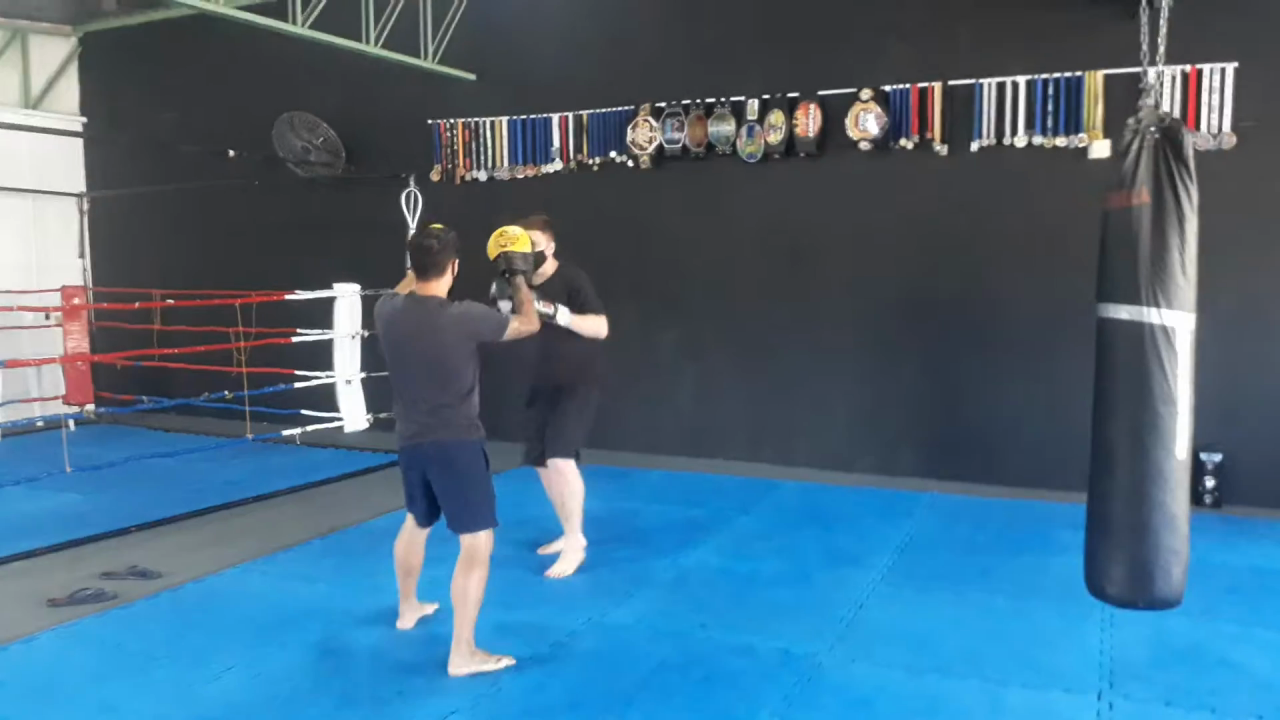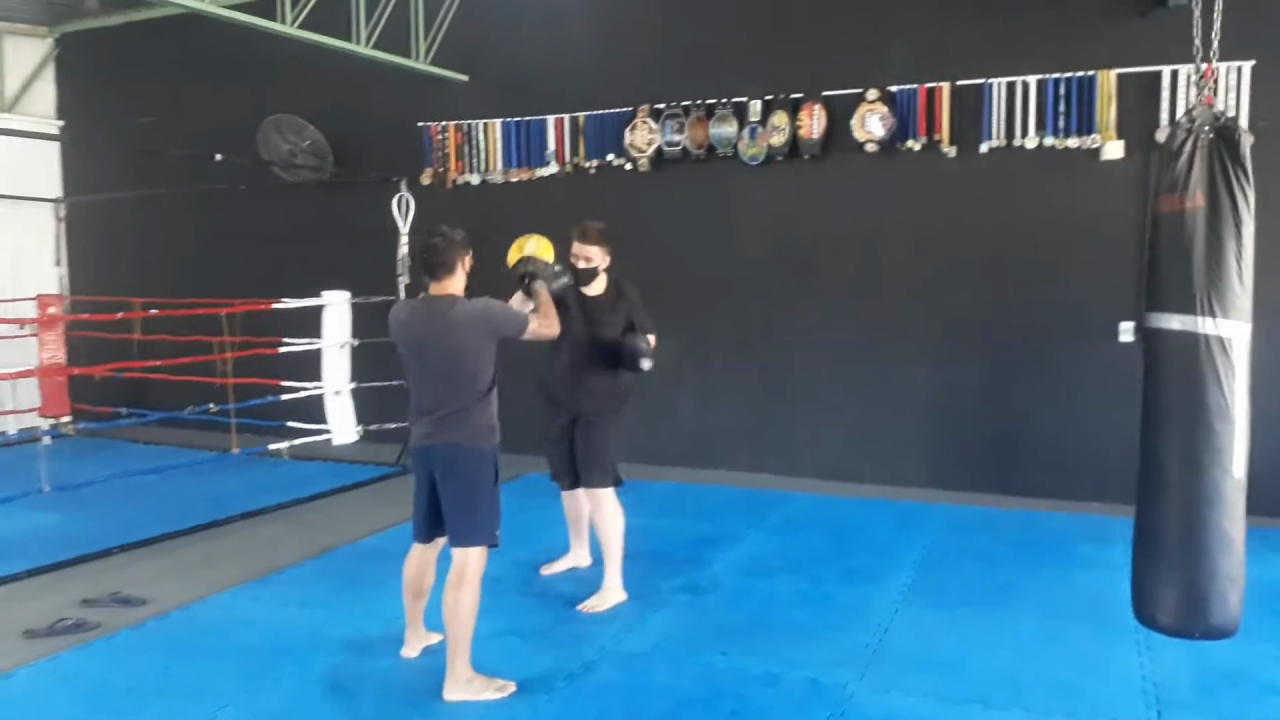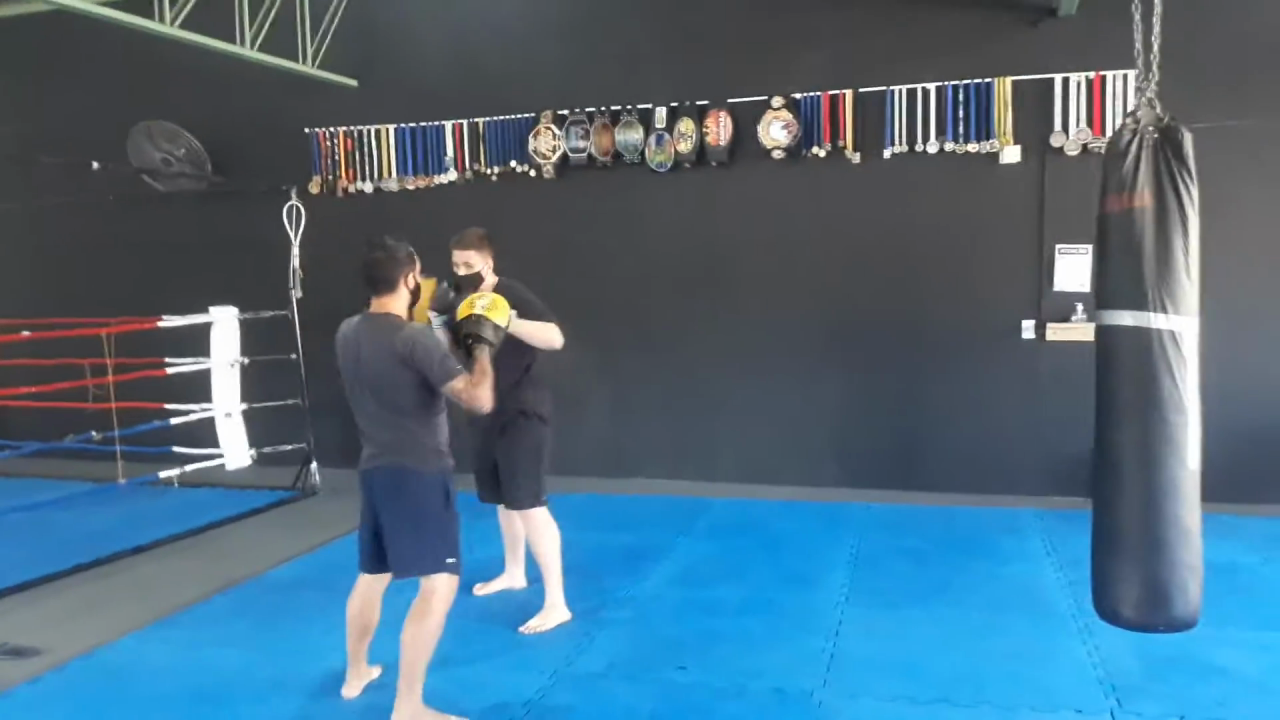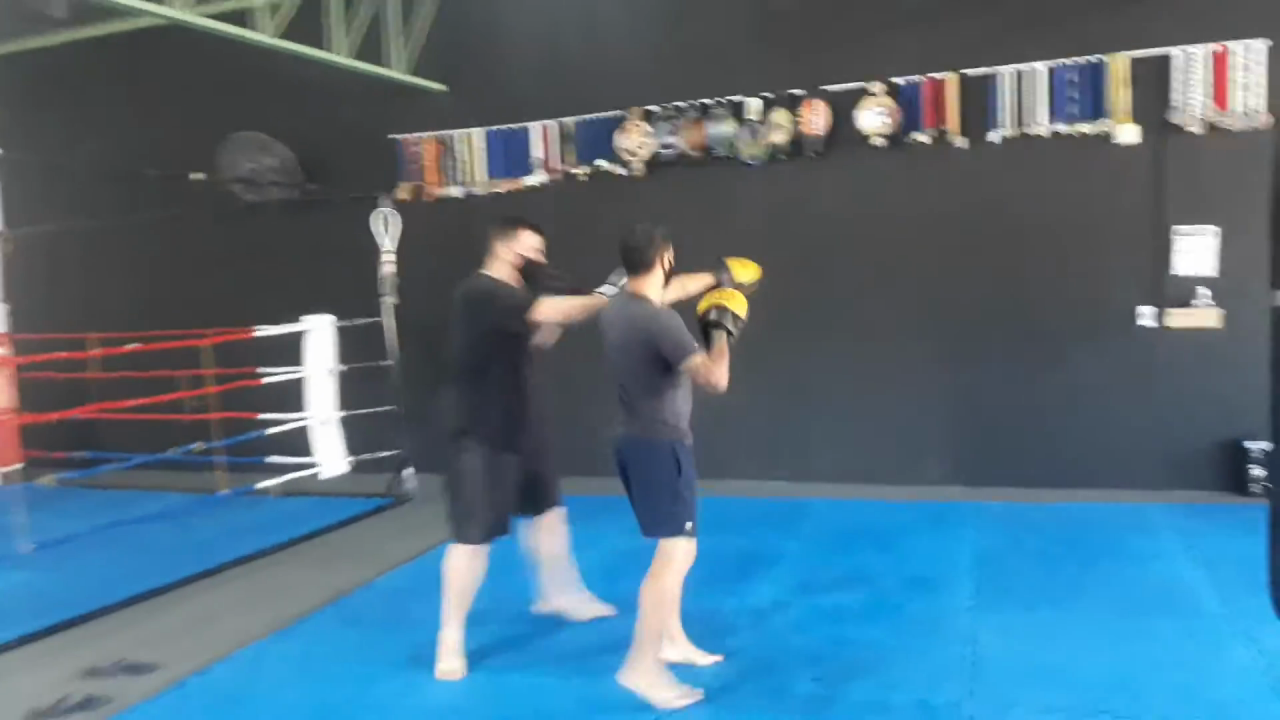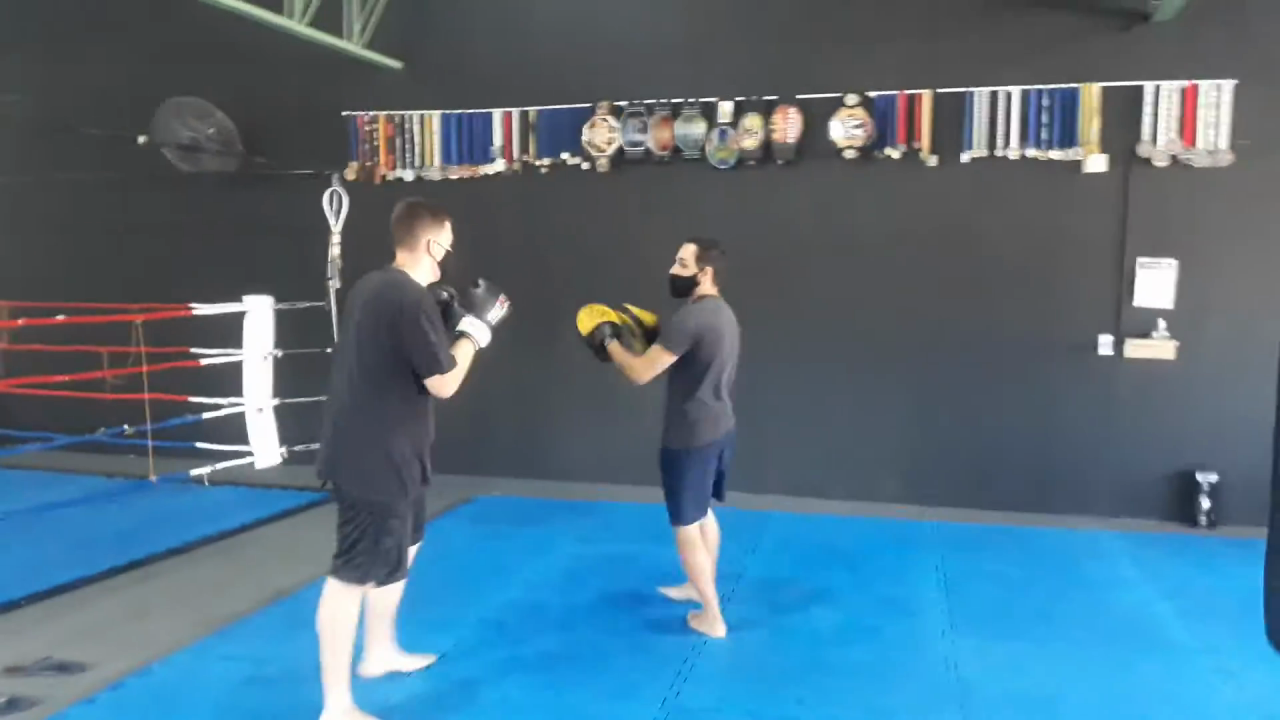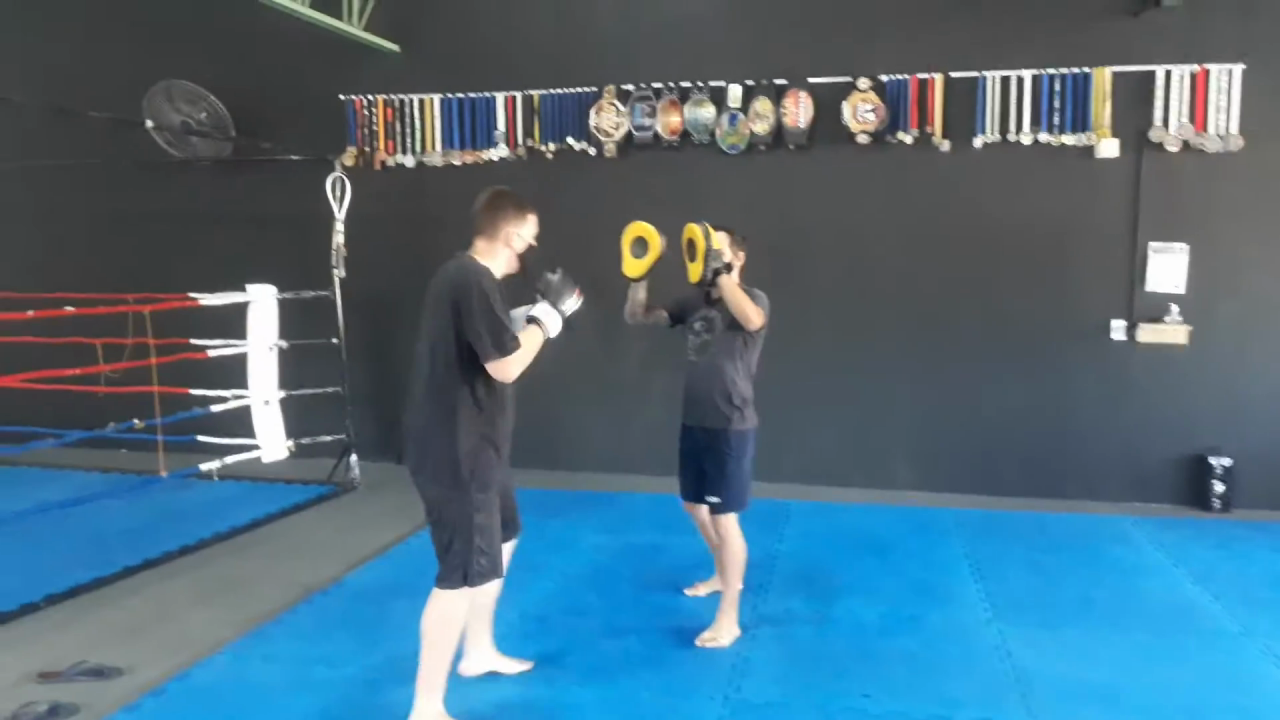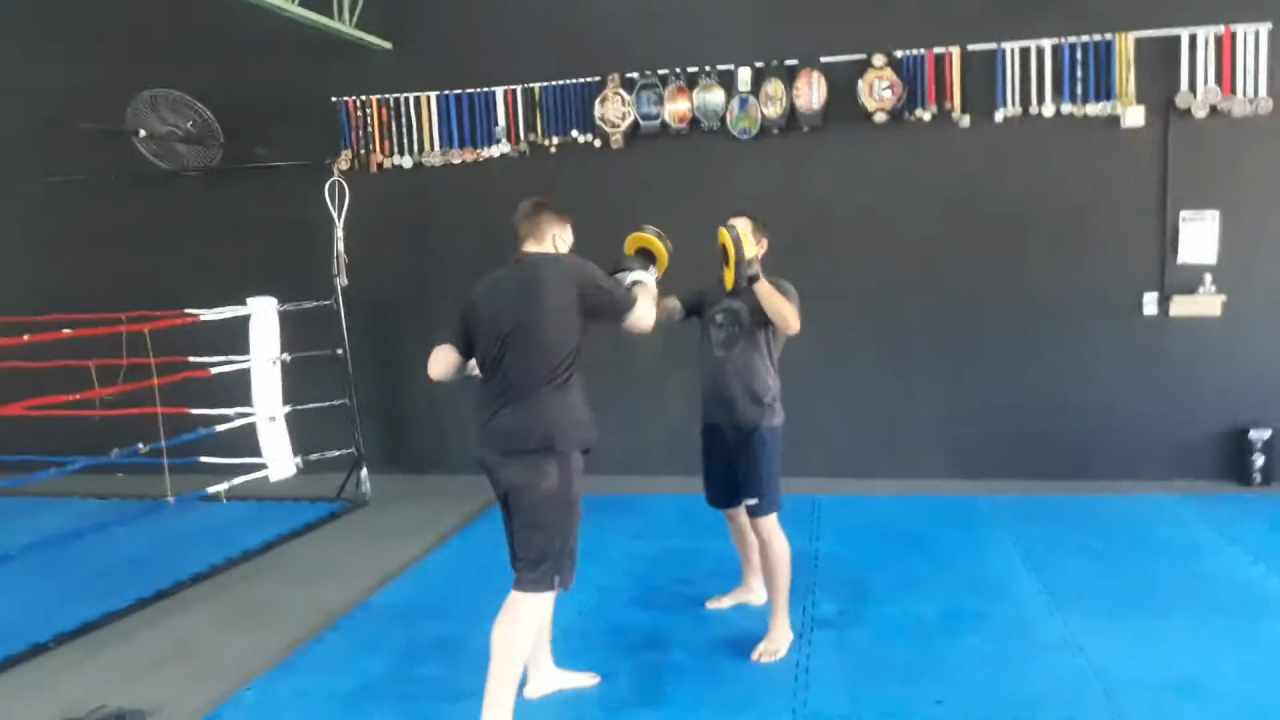
dt=0.7s
person 1, frame 1
left shoulder: (573, 280)
right shoulder: (526, 284)
left elbow: (600, 328)
left wrist: (557, 312)
left hip: (576, 385)
right hip: (542, 386)
left knee: (561, 458)
right knee: (543, 462)
right ankle: (569, 534)
person 1, frame 2
left shoulder: (624, 295)
left elbow: (648, 340)
left hip: (602, 405)
right hip: (561, 402)
left knee: (599, 488)
right knee: (568, 481)
left ankle: (614, 584)
right ankle: (578, 551)
person 1, frame 3
left shoulder: (513, 296)
right shoulder: (462, 301)
left elbow: (554, 339)
left wrist: (506, 320)
left hip: (524, 416)
right hip: (489, 417)
left knee: (529, 506)
right knee: (502, 500)
left ankle: (555, 603)
right ankle: (513, 572)
person 1, frame 4
left shoulder: (513, 297)
right shoulder: (484, 295)
left elbow: (539, 337)
right elbow: (549, 313)
right wrist: (609, 297)
left hip: (519, 427)
right hip: (481, 434)
left knee: (546, 509)
right knee: (474, 538)
left ankle: (561, 592)
right ankle: (451, 637)
person 1, frame 5
left shoulder: (372, 287)
right shoulder: (410, 300)
right elbow: (444, 382)
left wrist: (442, 319)
right wrist: (476, 324)
left hip: (359, 446)
right hip: (378, 457)
left knee: (401, 549)
right knee: (356, 573)
left ankle: (381, 650)
person 1, frame 6
left shoulder: (460, 274)
right shoulder: (475, 283)
right elbow: (506, 366)
left wrist: (528, 315)
right wrist: (550, 313)
left hip: (465, 445)
right hip: (457, 451)
left knee: (498, 540)
right knee: (464, 574)
left ankle: (479, 650)
person 1, frame 7
left shoulder: (486, 290)
right shoulder: (573, 273)
left elbow: (440, 368)
right elbow: (642, 319)
right wrist: (639, 279)
left hip: (503, 443)
right hip: (548, 445)
left knee: (544, 564)
right knee: (537, 578)
left ankle: (541, 671)
person 2, frame 1
left shoulder: (388, 310)
right shoulder: (465, 317)
right elbow: (528, 324)
left wrist: (417, 269)
right wrist: (519, 277)
left hip: (411, 440)
right hip: (456, 442)
left knee: (416, 522)
right knee: (478, 541)
left ankle: (408, 608)
right ankle: (463, 651)
person 2, frame 2
left shoulder: (401, 316)
right shoulder: (483, 313)
right elbow: (549, 328)
left wrist: (429, 288)
right wrist: (537, 282)
left hip: (425, 444)
right hip: (469, 448)
left knee: (425, 542)
right knee: (469, 558)
left ankle: (414, 635)
right ankle: (459, 678)
person 2, frame 3
left shoulder: (348, 332)
right shoulder: (415, 340)
right elbow: (479, 400)
right wrist: (483, 344)
left hip: (376, 468)
right hip: (419, 473)
left knee: (373, 576)
right knee: (438, 586)
left ankle: (356, 673)
person 2, frame 4
left shoulder: (616, 306)
right shoulder: (658, 320)
left elbow: (665, 291)
right elbow: (715, 379)
left wrist: (715, 277)
right wrist: (721, 330)
left hip: (639, 442)
right hip: (659, 444)
left knee: (677, 540)
right knee: (676, 549)
left ankle: (672, 640)
right ankle: (642, 665)
person 2, frame 5
left shoulder: (693, 317)
right shoulder: (721, 314)
left elbow: (641, 373)
left wrist: (610, 342)
right wrist: (651, 337)
left hip: (690, 438)
right hip: (720, 430)
left knee: (689, 527)
right knee: (701, 513)
left ankle: (711, 617)
right ankle: (699, 586)
person 2, frame 6
left shoulder: (753, 298)
right shoulder: (693, 302)
left elbow: (752, 320)
right elbow: (637, 317)
left wrist: (719, 274)
right wrist: (639, 278)
left hip: (731, 425)
right hip: (694, 421)
left knee: (724, 518)
right knee: (695, 505)
left ankle: (729, 618)
right ankle: (725, 575)
person 2, frame 7
left shoulder: (775, 290)
right shoulder: (709, 295)
left elbow: (790, 325)
right elbow: (659, 311)
left wrist: (754, 277)
left hip: (758, 422)
right hip: (715, 420)
left knee: (764, 520)
right knee: (732, 509)
left ankle: (781, 625)
right ankle: (752, 585)
